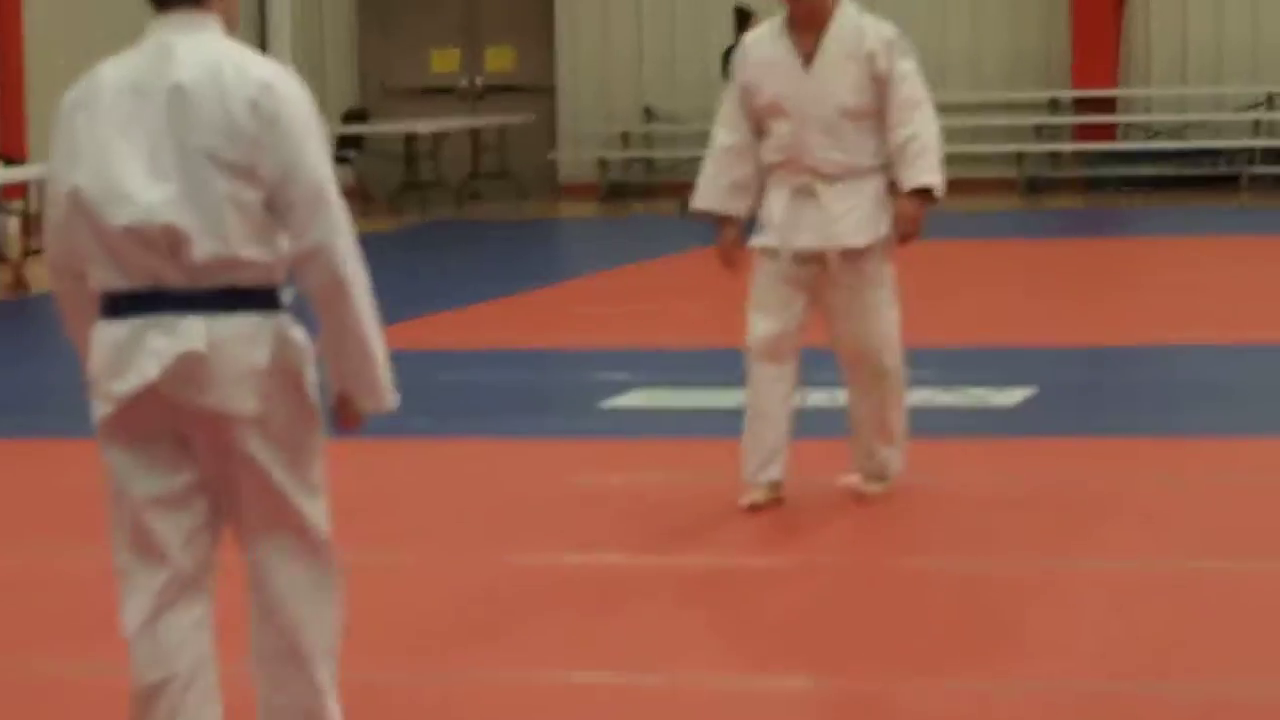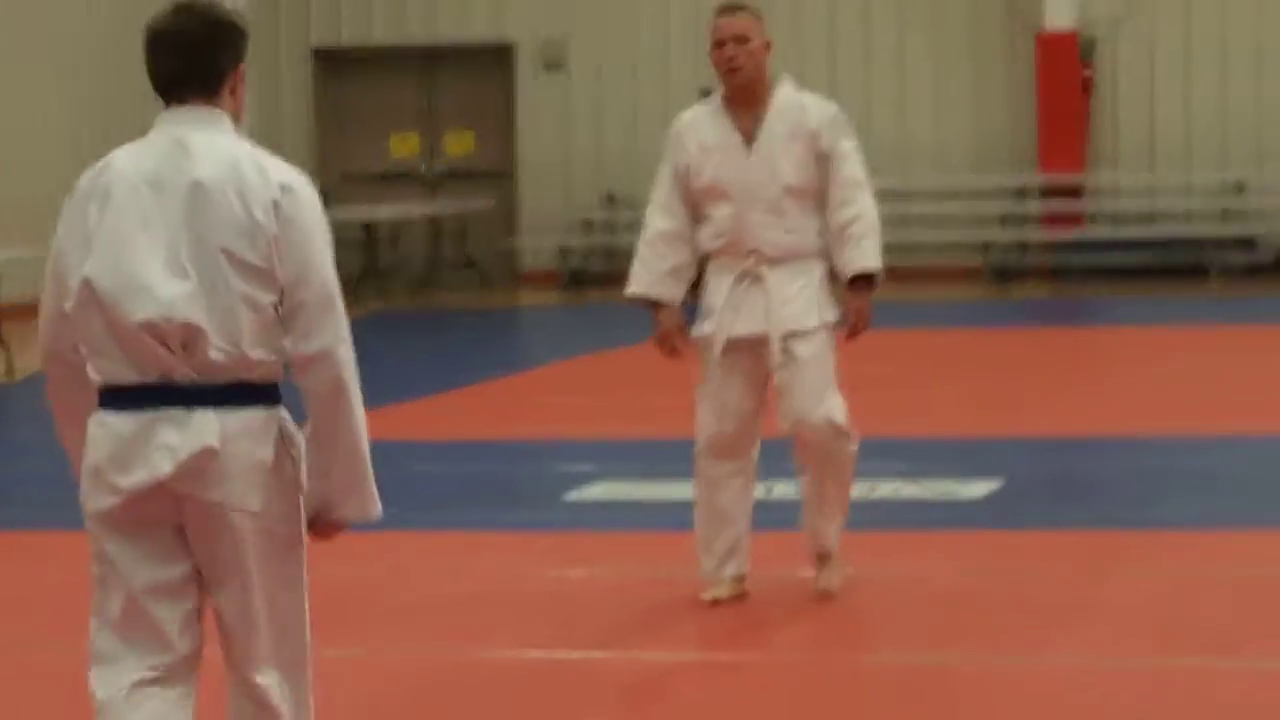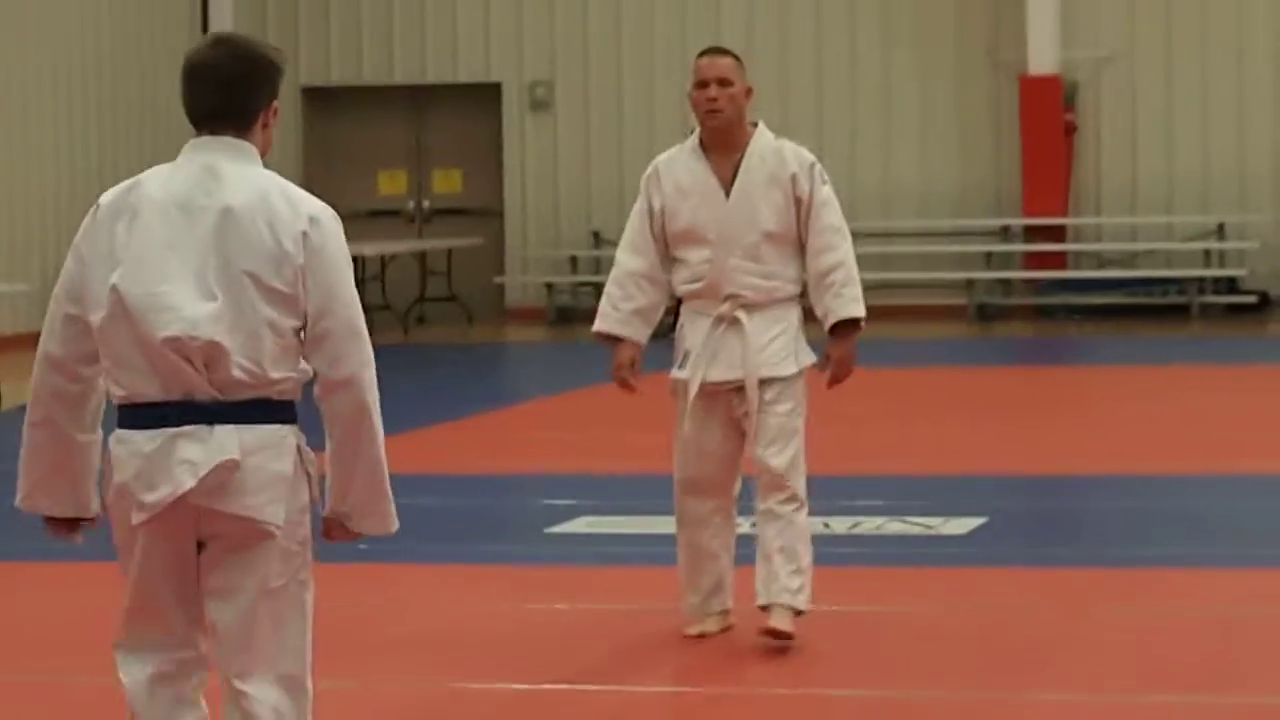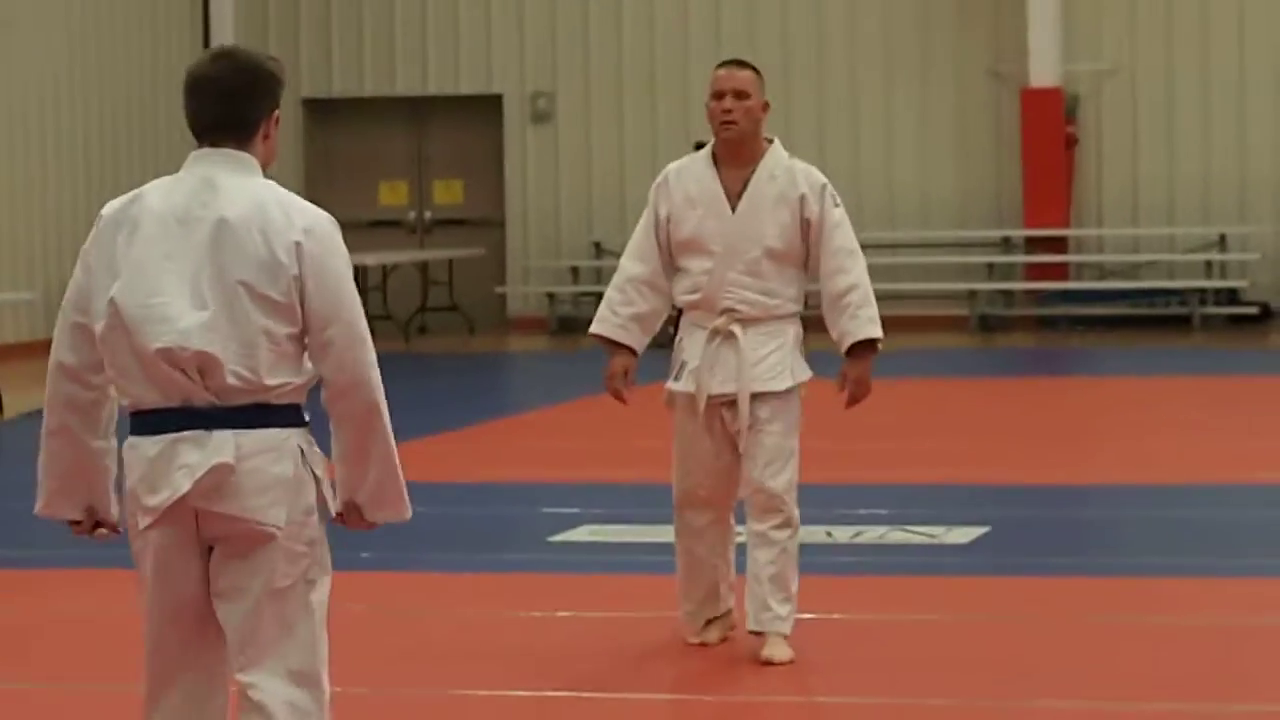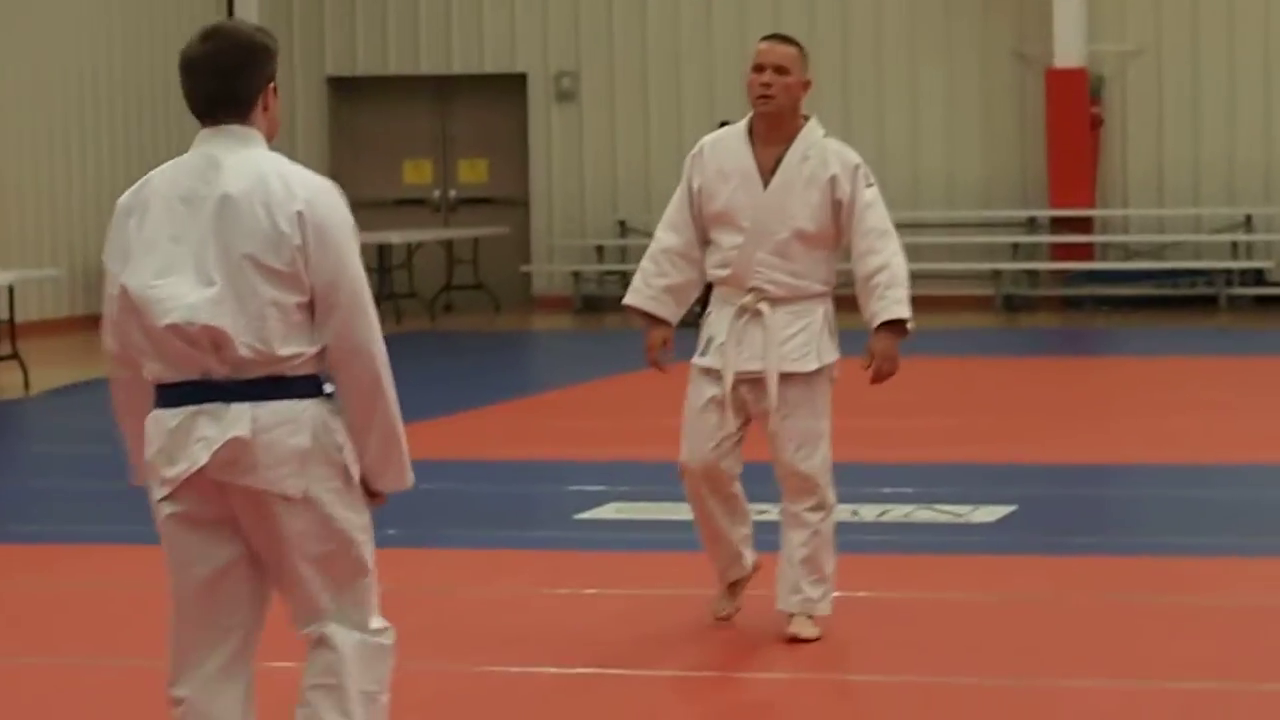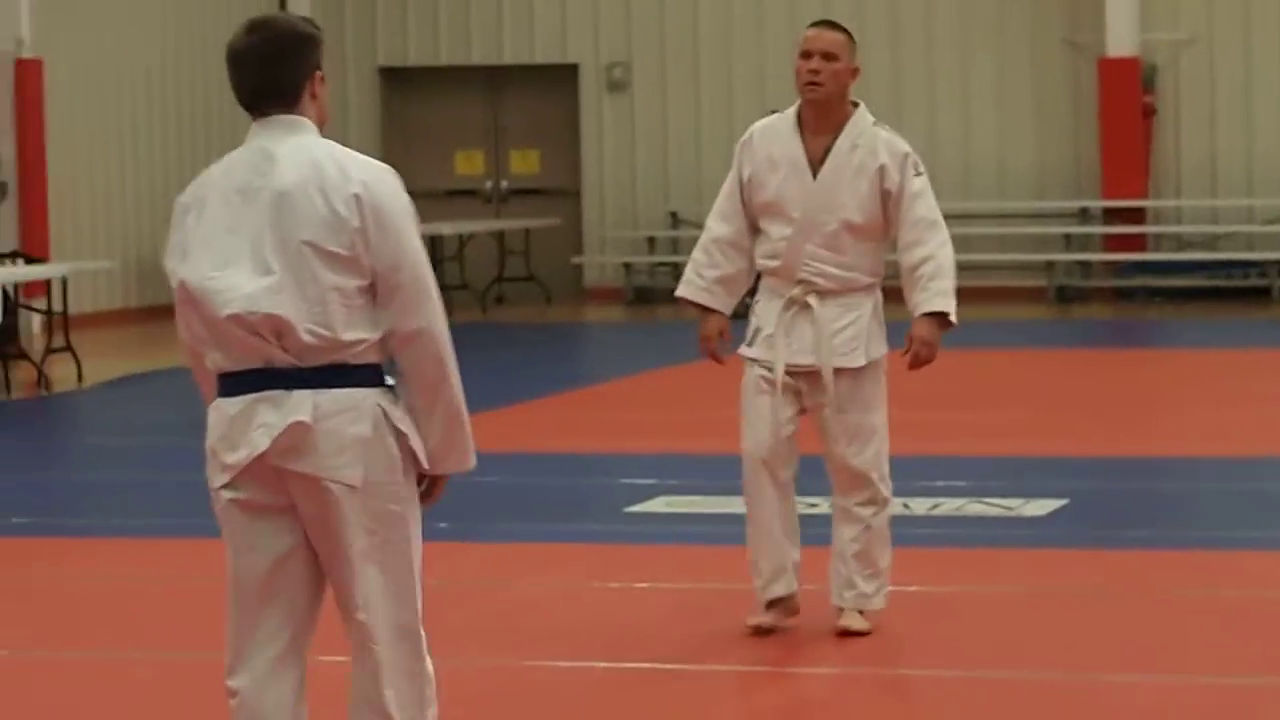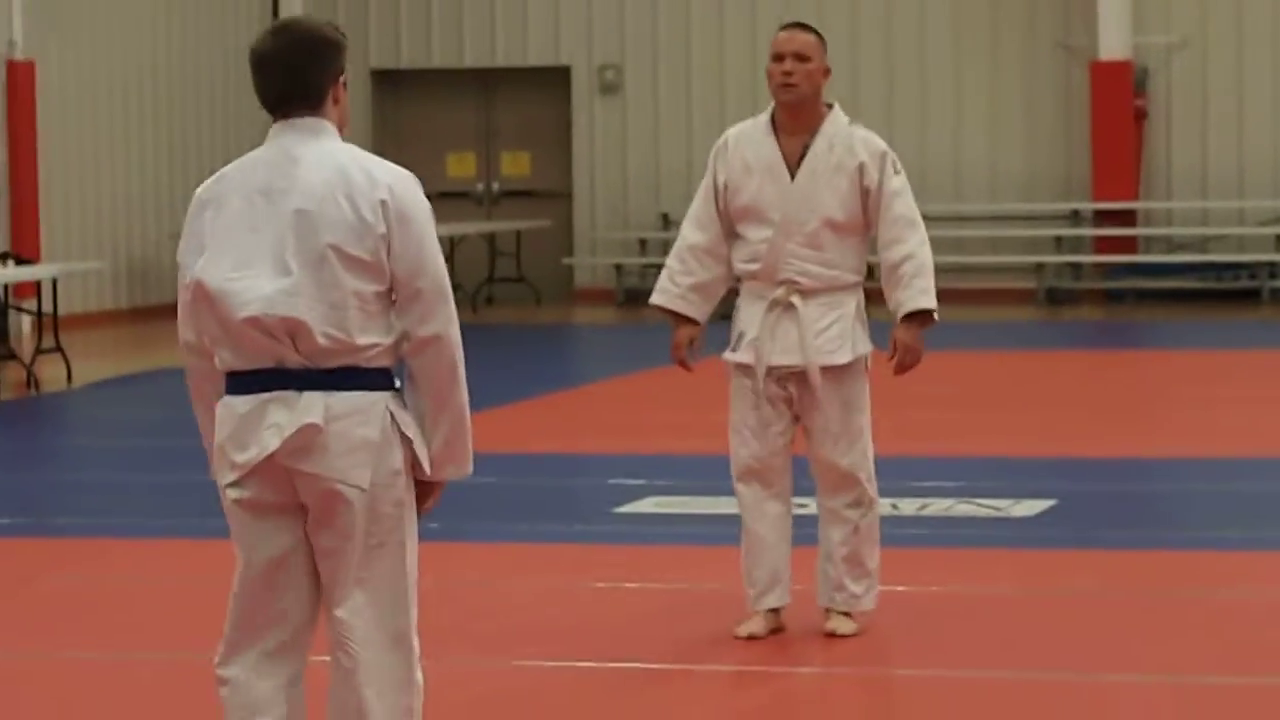
dt=0.2s
person 1, frame 1
left shoulder: (89, 95)
right shoulder: (260, 84)
left elbow: (68, 258)
right elbow: (320, 238)
right wrist: (357, 374)
left hip: (131, 347)
right hip: (239, 343)
left knee: (159, 575)
right knee: (291, 549)
person 1, frame 2
left shoulder: (96, 187)
right shoulder: (275, 187)
left elbow: (61, 349)
right elbow: (320, 347)
left wrist: (96, 447)
right wrist: (340, 485)
left hip: (127, 446)
right hip: (236, 442)
person 1, frame 3
left shoulder: (118, 207)
right shoulder: (301, 215)
left elbow: (63, 360)
right elbow: (345, 371)
left wrist: (55, 483)
right wrist: (356, 498)
left hip: (146, 457)
right hip: (255, 460)
left knee: (156, 657)
person 1, frame 4
left shoulder: (121, 218)
right shoulder: (299, 224)
left elbow: (75, 367)
right elbow: (351, 371)
left wrist: (77, 486)
right wrist: (371, 485)
left hip: (157, 463)
right hip: (263, 465)
person 1, frame 5
left shoulder: (138, 203)
right shoulder: (305, 195)
left elbow: (123, 350)
right elbow: (353, 341)
left wrist: (153, 449)
right wrist: (377, 458)
left hip: (184, 439)
right hip: (287, 435)
left knee: (206, 653)
right knee: (346, 626)
person 1, frame 6
left shoulder: (198, 197)
right shoulder: (362, 180)
left elbow: (199, 342)
right elbow: (416, 324)
right wrist: (439, 443)
left hip: (243, 430)
right hip: (347, 423)
left knee: (262, 639)
right knee: (383, 628)
person 1, frame 7
left shoulder: (213, 195)
right shoulder: (384, 185)
left elbow: (197, 342)
right elbow: (431, 330)
right wrist: (438, 451)
left hip: (250, 428)
right hip: (355, 427)
left knee: (258, 633)
right knee: (371, 632)
person 2, frame 1
right shoulder: (755, 49)
left elbow: (912, 119)
right elbow: (736, 139)
left wrist: (914, 194)
right wrist: (729, 218)
left hip: (854, 211)
right hip: (783, 215)
left knee: (869, 345)
right knee: (768, 343)
left ankle: (877, 462)
right ankle: (763, 476)
person 2, frame 2
left shoulder: (817, 118)
right shoulder: (689, 130)
left elbow: (850, 205)
right elbow: (669, 225)
left wrist: (859, 285)
right wrist: (664, 303)
left hip: (799, 295)
right hip: (725, 300)
left knee: (817, 424)
right knee: (720, 441)
left ankle: (825, 549)
right ankle: (724, 570)
person 2, frame 3
left shoulder: (794, 165)
right shoulder: (665, 174)
left elbow: (829, 253)
right elbow: (639, 263)
left wrist: (842, 332)
right wrist: (625, 339)
left hip: (773, 341)
right hip: (701, 342)
left knee: (779, 476)
right knee: (700, 482)
left ankle: (782, 604)
right ankle: (708, 604)
person 2, frame 4
left shoulder: (804, 185)
right shoulder: (674, 183)
left elbow: (842, 270)
right elbow: (643, 270)
left wrist: (859, 351)
right wrist: (622, 346)
left hip: (769, 357)
right hip: (699, 354)
left knee: (773, 496)
right knee: (698, 497)
left ankle: (773, 626)
right ankle: (709, 611)
person 2, frame 5
left shoulder: (837, 164)
right shoulder: (710, 155)
left elbow: (877, 250)
right elbow: (678, 242)
left wrist: (887, 329)
right wrist: (658, 316)
left hip: (798, 335)
right hip: (726, 330)
left knee: (804, 475)
right knee: (701, 463)
left ankle: (804, 604)
right ankle: (735, 568)
person 2, frame 6
left shoulder: (887, 153)
right shoulder: (759, 142)
left elbow: (925, 240)
right elbow: (729, 231)
left wrist: (929, 316)
right wrist: (712, 307)
left hip: (848, 326)
right hip: (774, 321)
left knee: (858, 468)
right knee: (762, 458)
left ankle: (856, 598)
right ankle: (777, 592)
person 2, frame 7
left shoulder: (864, 150)
right shoulder: (734, 148)
left elbow: (903, 239)
right elbow: (704, 238)
left wrist: (911, 318)
right wrist: (686, 314)
left hip: (832, 327)
right hip: (757, 325)
left knee: (844, 470)
right knee: (756, 469)
left ankle: (846, 600)
right ankle: (766, 602)
